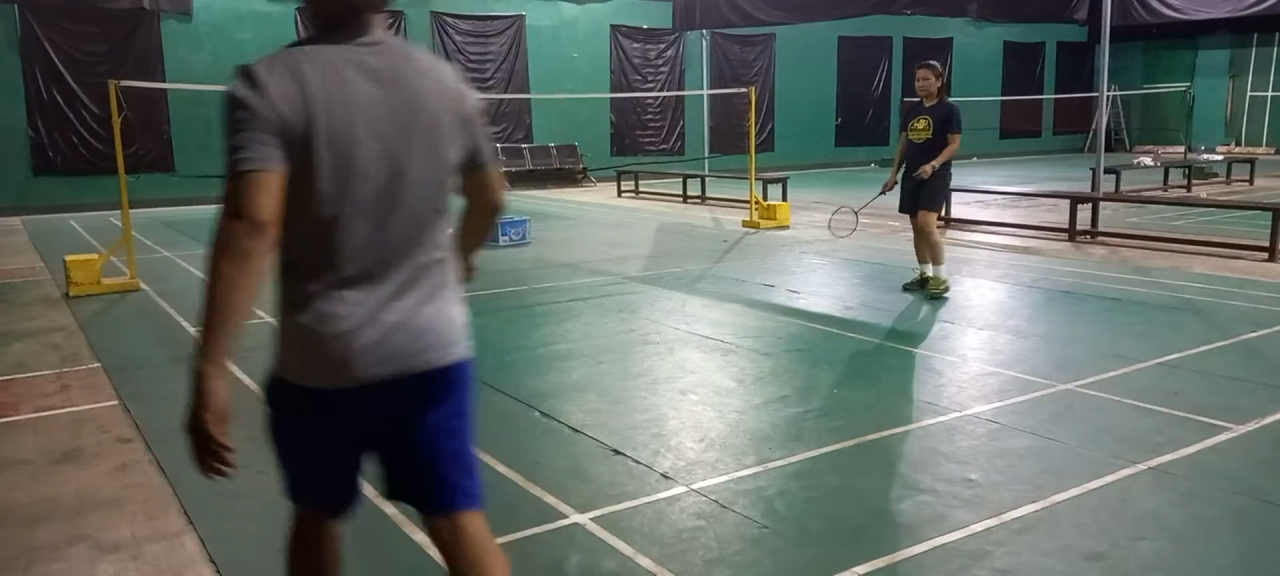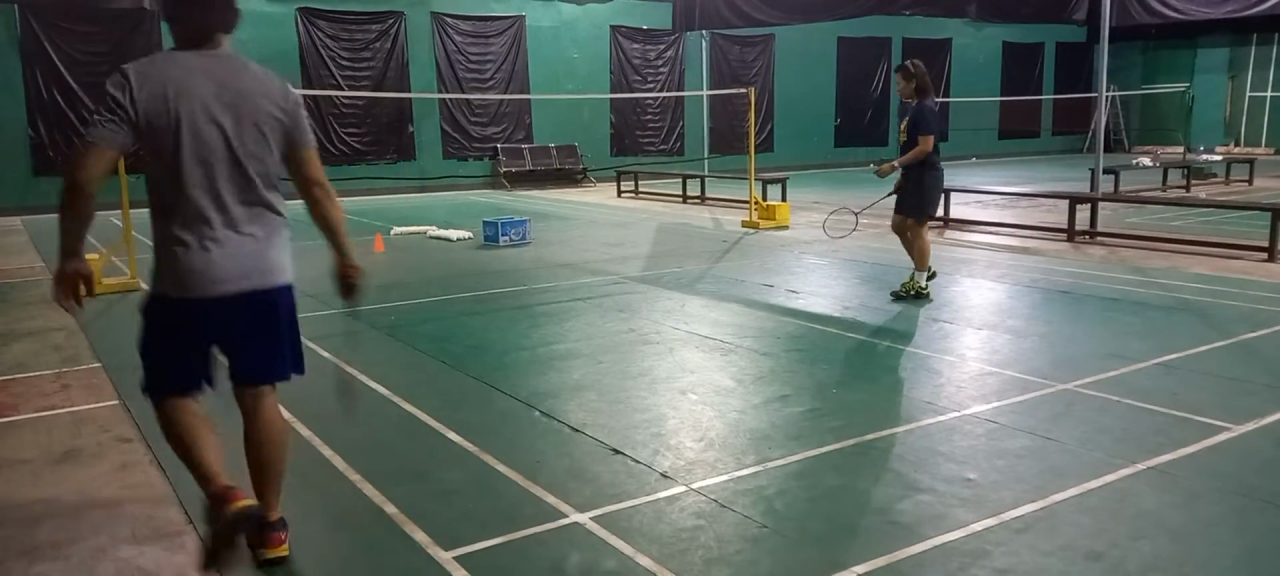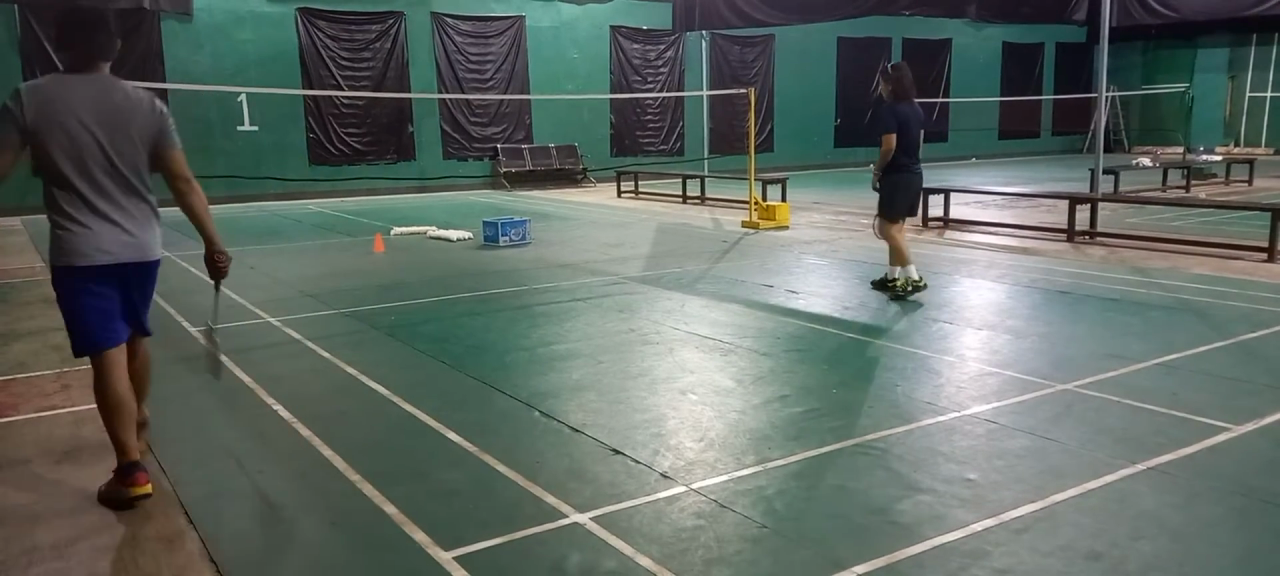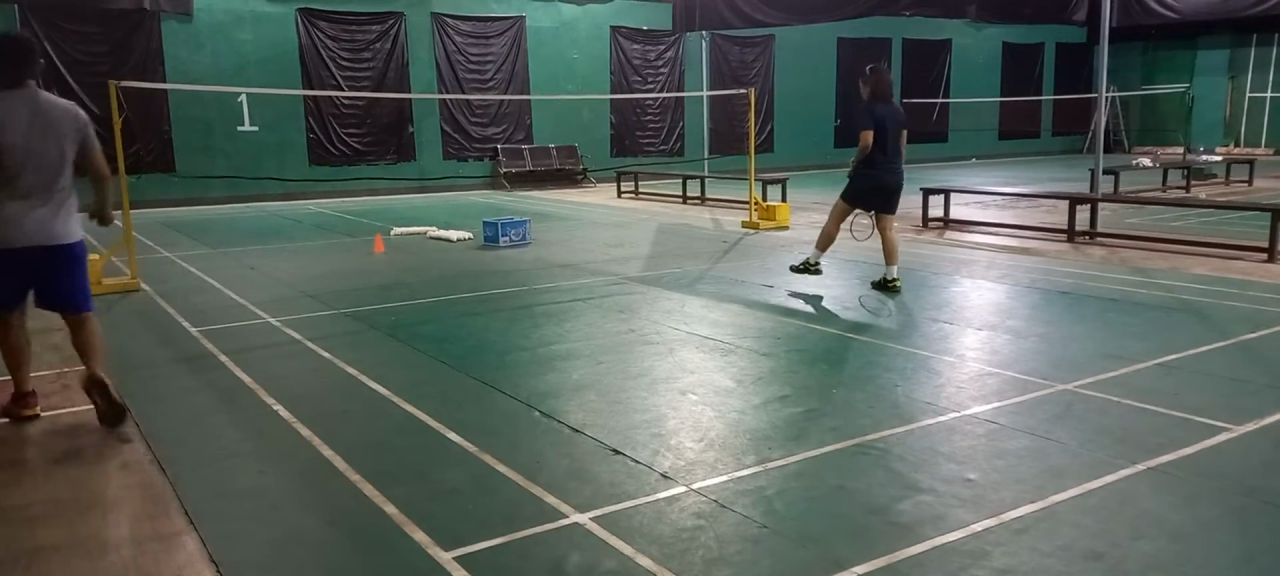
dt=0.7s
person 1, frame 1
left shoulder: (270, 84)
right shoulder: (447, 84)
left elbow: (250, 228)
right elbow: (489, 202)
left wrist: (210, 372)
left hip: (321, 357)
right hip: (433, 347)
left knee: (317, 512)
right knee: (459, 523)
person 1, frame 2
left shoulder: (138, 82)
right shoulder: (277, 91)
left elbow: (86, 178)
right elbow: (315, 186)
left wrist: (71, 256)
right wrist: (344, 257)
left hip: (188, 280)
right hip: (267, 274)
left knee: (173, 393)
right knee: (260, 398)
left ankle: (226, 497)
right ankle: (269, 524)
person 1, frame 3
right shoulder: (147, 105)
right elbow: (183, 182)
right wrist: (212, 243)
left hip: (81, 254)
right hip: (141, 249)
left knee: (107, 356)
right knee: (135, 340)
left ankle: (132, 470)
right ankle: (132, 423)
person 1, frame 4
right shoulder: (71, 114)
right elbow: (100, 173)
right wrist: (103, 208)
right hip: (61, 235)
right knee: (79, 315)
right ankle: (97, 375)
person 2, frame 1
left shoulder: (949, 110)
right shoulder: (909, 110)
left elbow: (954, 144)
left wrist: (933, 165)
right wrist: (893, 174)
left hip: (936, 175)
right hip: (911, 176)
left knee: (926, 224)
right knee: (917, 227)
left ankle: (941, 278)
right ankle: (926, 275)
person 2, frame 2
left shoulder: (925, 109)
right shoulder: (915, 108)
left elbow: (925, 147)
left wrist: (895, 165)
right wrist: (902, 176)
left hip: (925, 177)
right hip: (913, 177)
left knee: (917, 228)
right knee: (899, 226)
left ankle: (920, 285)
right ankle: (923, 270)
person 2, frame 3
left shoulder: (890, 110)
right shoulder: (915, 109)
left elbow: (889, 147)
right elbow: (918, 142)
left wrist: (877, 172)
left hip: (896, 177)
right hip: (913, 175)
left knee: (888, 230)
right knee: (895, 228)
left ankle: (914, 279)
right ankle: (893, 278)
person 2, frame 4
left shoulder: (869, 109)
right shoulder: (898, 111)
left elbow: (866, 143)
right elbow: (902, 144)
left wrist: (855, 163)
left hip: (870, 175)
right hip: (894, 176)
left knee: (835, 218)
right knee: (887, 228)
left ankle: (813, 262)
right ankle: (891, 278)
